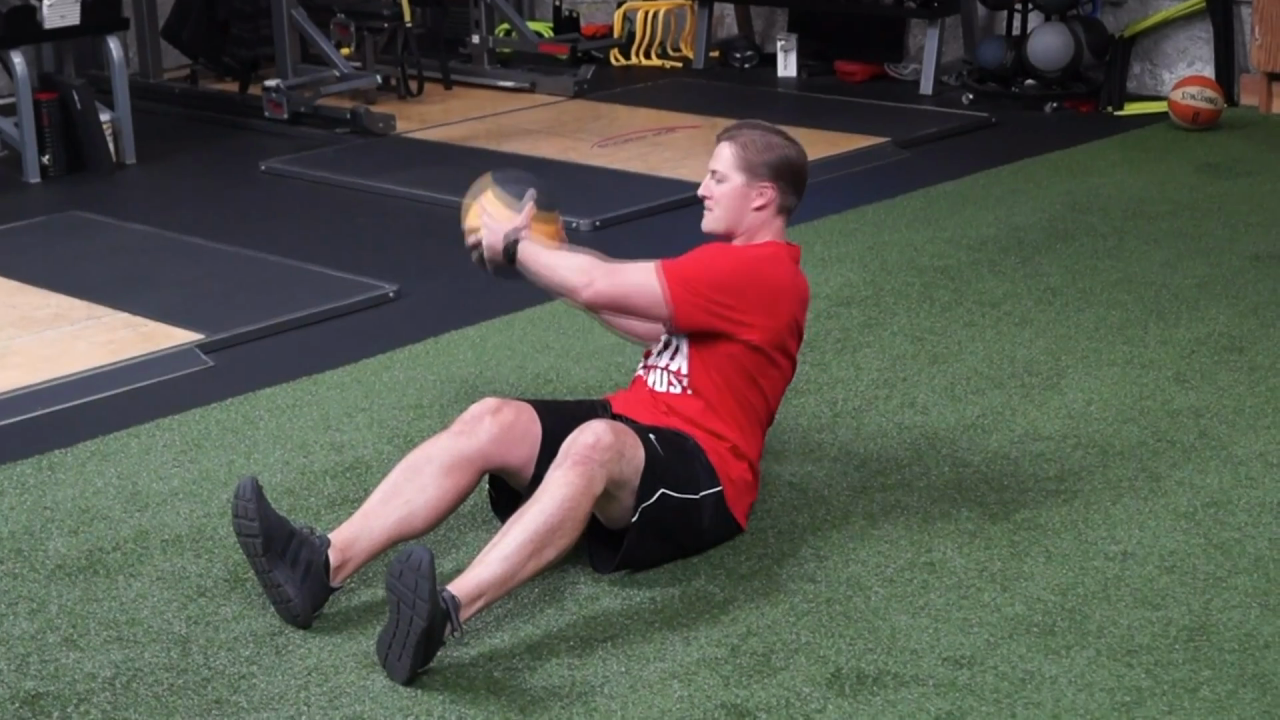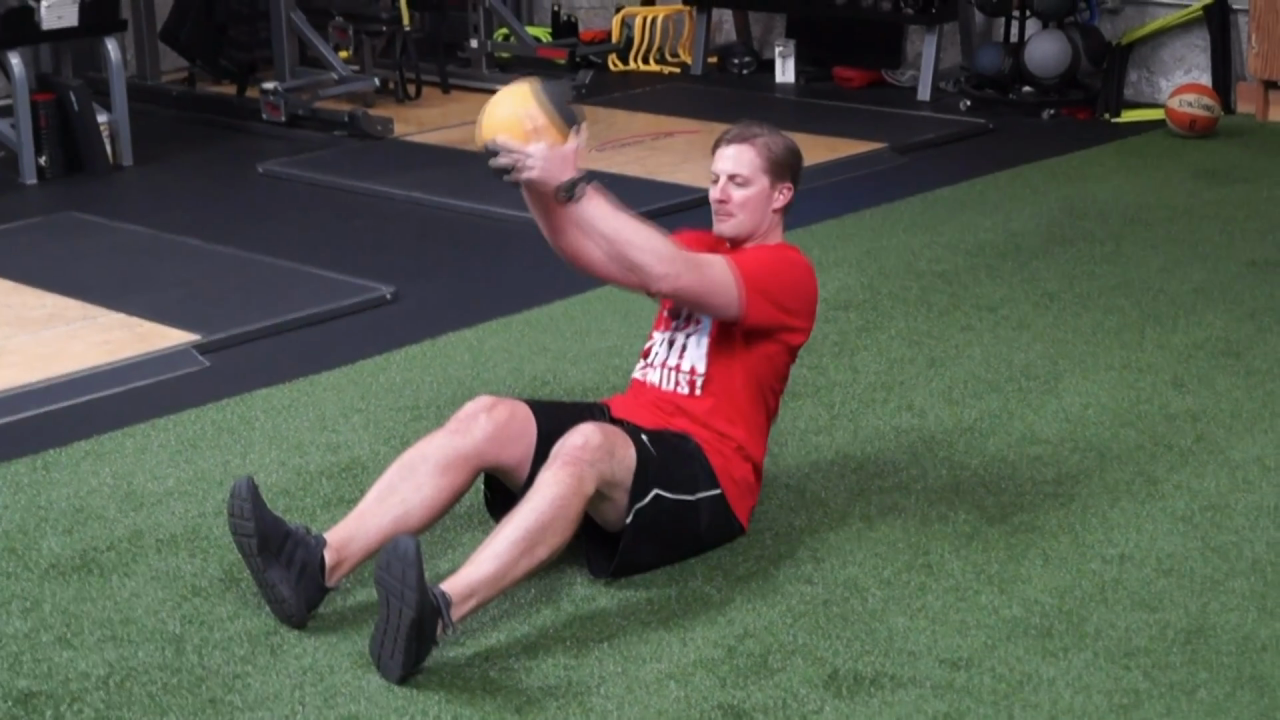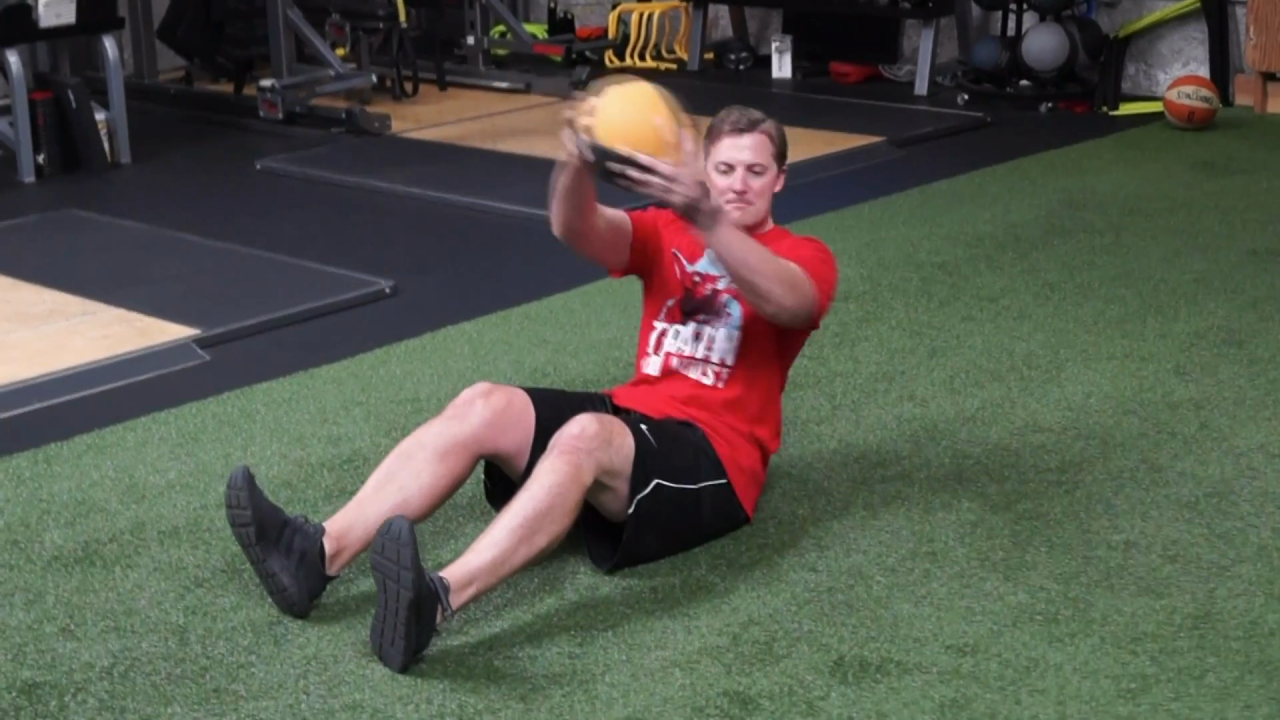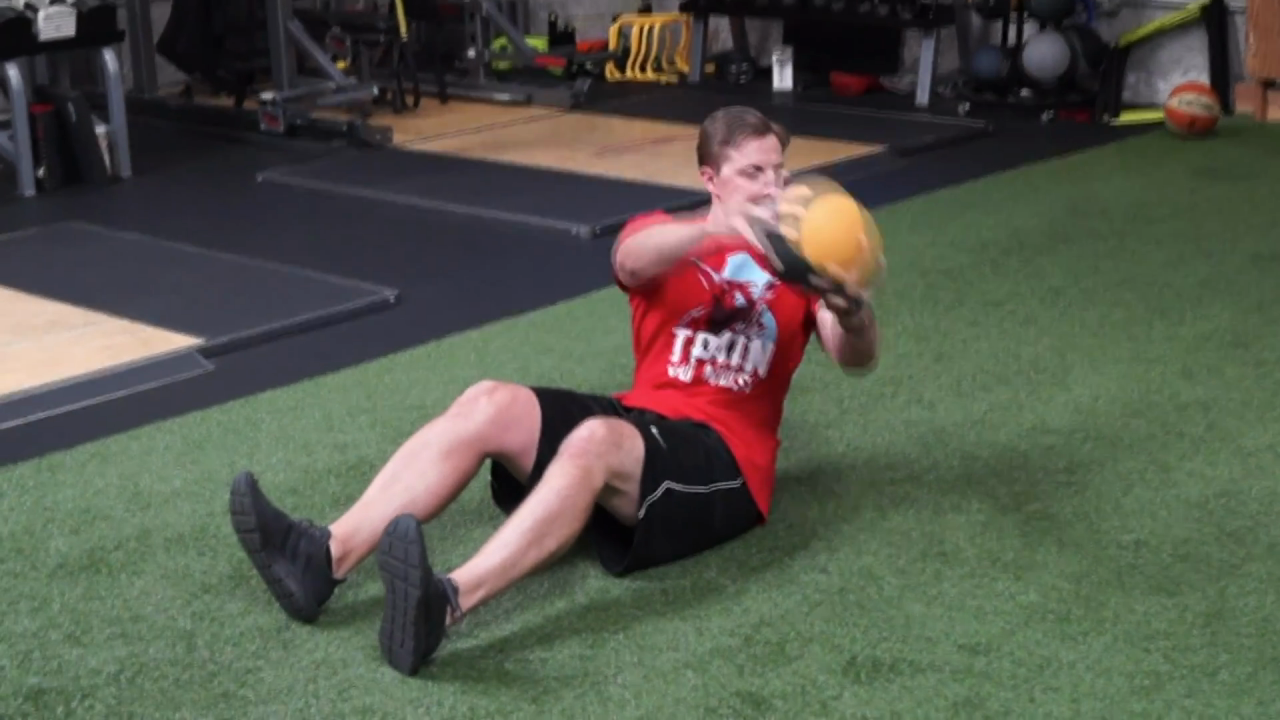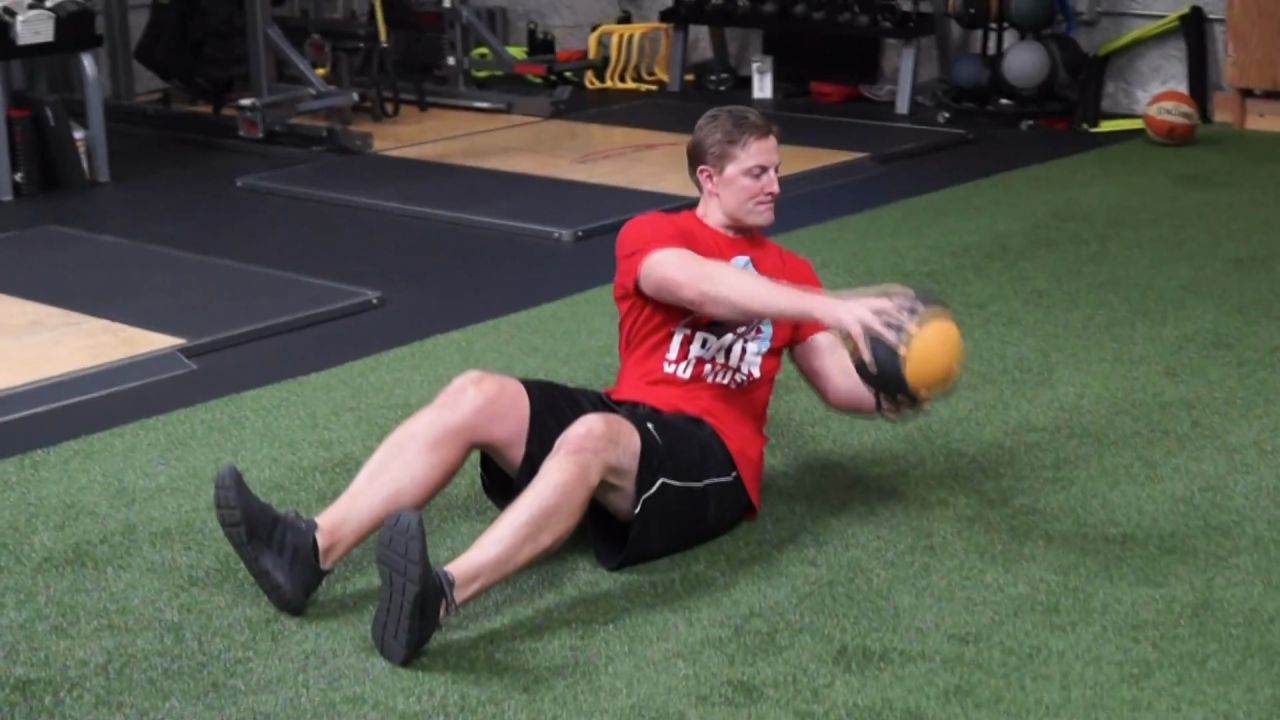
dt=0.3s
person 1, frame 1
left shoulder: (755, 270)
right shoulder: (755, 267)
left elbow: (599, 285)
right elbow: (674, 341)
left wrist: (515, 240)
right wrist: (547, 254)
left hip: (702, 473)
left knee: (595, 442)
right knee: (491, 421)
left ankle: (447, 612)
right ankle: (326, 562)
person 1, frame 2
left shoulder: (786, 273)
right shoulder: (701, 252)
left elbow: (671, 278)
right elbow: (582, 249)
left wrist: (576, 187)
right wrist: (533, 177)
left hip: (704, 472)
right hip: (630, 425)
left knee: (586, 446)
right knee: (486, 418)
left ankle: (436, 614)
right ankle: (320, 563)
person 1, frame 3
left shoulder: (805, 258)
right shoulder: (666, 233)
left elbow: (782, 298)
right elbow: (576, 229)
left wrist: (699, 212)
right wrist: (576, 161)
left hip: (714, 459)
right hip: (633, 416)
left knee: (584, 438)
right knee: (485, 406)
left ankle: (436, 599)
right ankle: (320, 552)
person 1, frame 4
right shoulder: (665, 233)
left elbow: (852, 353)
right elbow: (636, 255)
left wrist: (854, 309)
right wrist: (729, 228)
left hip: (723, 461)
right hip: (638, 421)
left knee: (595, 442)
right knee: (490, 403)
left ankle: (445, 605)
right ankle: (326, 557)
person 1, frame 5
left shoulder: (792, 272)
right shoulder: (652, 234)
left elbow: (841, 388)
right elbow: (703, 288)
right wrist: (830, 307)
left hip: (713, 454)
right hip: (625, 414)
left knee: (592, 439)
right knee: (476, 394)
left ankle: (441, 595)
right ankle: (313, 549)
